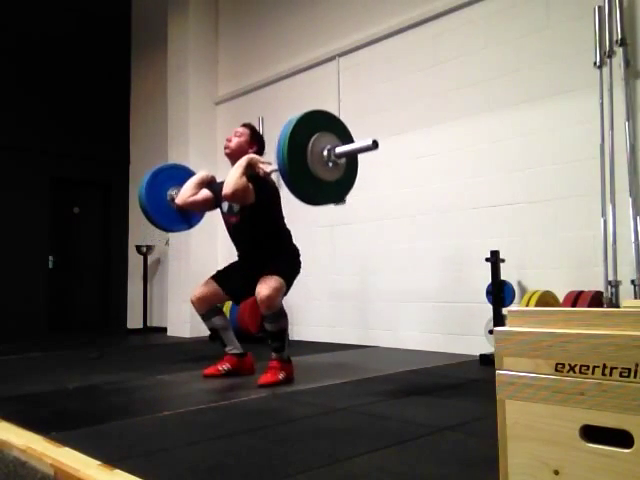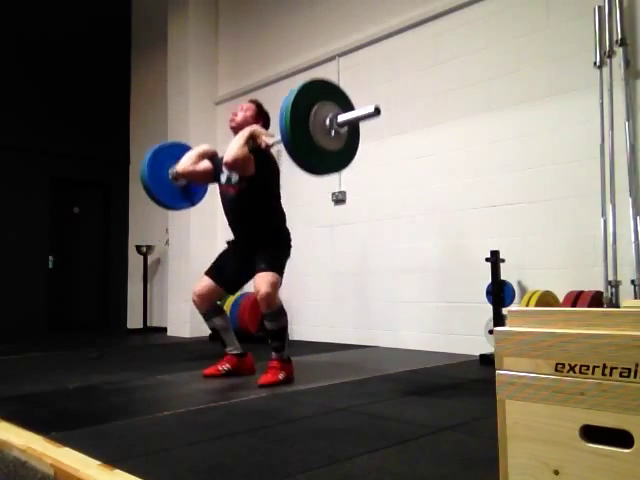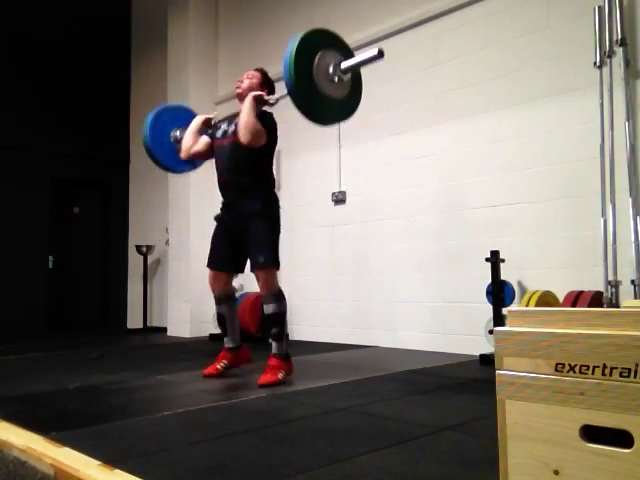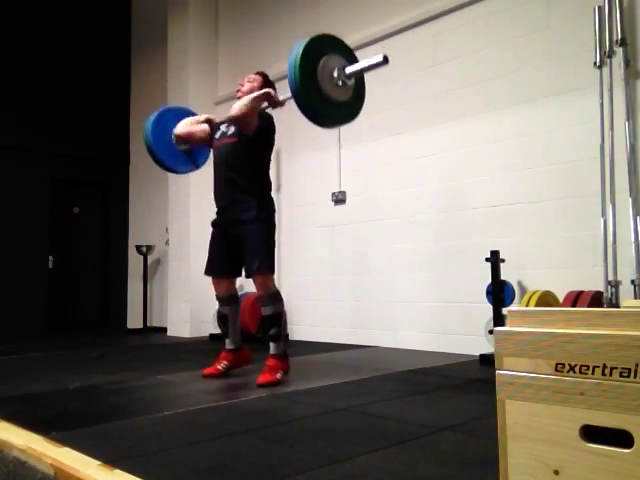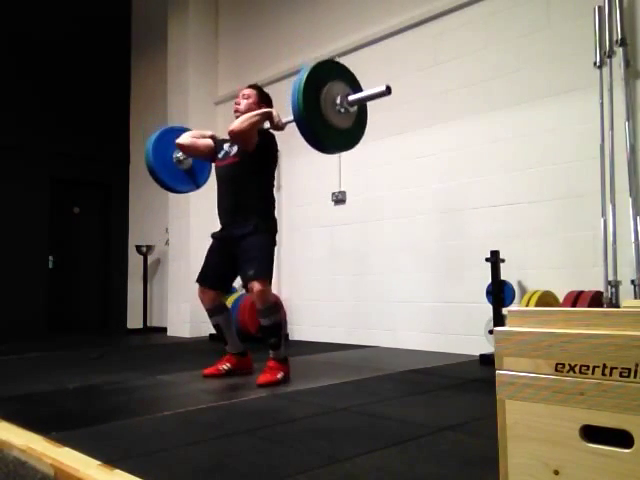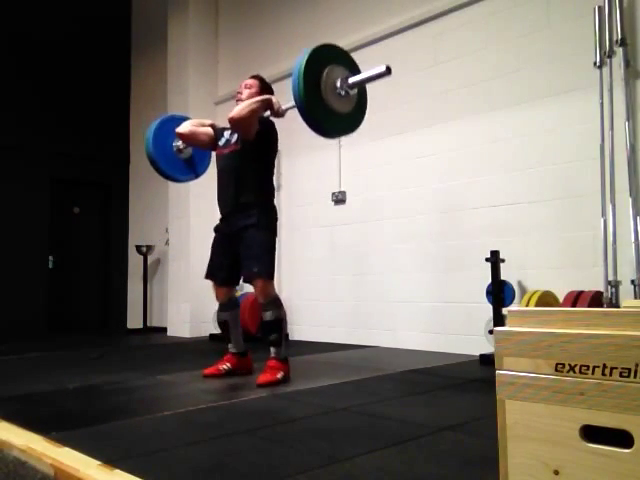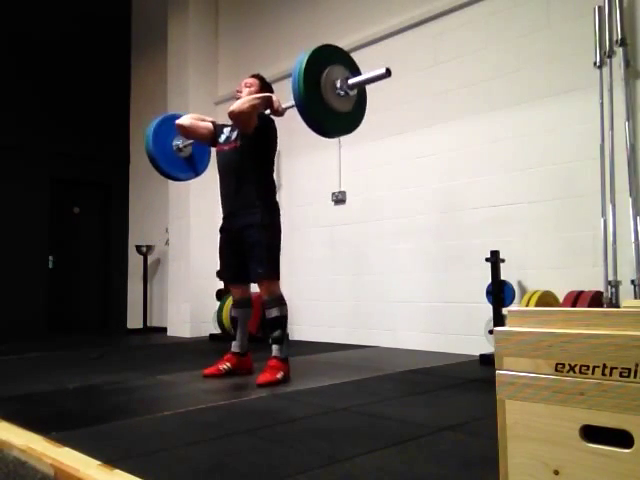
dt=0.2s
person 1, frame 1
left shoulder: (259, 181)
right shoulder: (222, 186)
left elbow: (232, 194)
right elbow: (183, 201)
left wrist: (245, 161)
right wrist: (203, 177)
left hip: (280, 258)
right hip: (250, 260)
left knee: (266, 295)
right knee: (201, 297)
left ankle: (281, 363)
right ankle: (236, 356)
person 1, frame 2
left shoulder: (260, 155)
right shoulder: (221, 161)
left elbow: (235, 160)
right elbow: (182, 171)
left wrist: (248, 134)
right wrist: (203, 151)
left hip: (271, 242)
right hip: (241, 243)
left knee: (265, 292)
right knee: (202, 294)
left ankle: (281, 362)
right ankle: (237, 356)
person 1, frame 3
left shoulder: (262, 117)
right shoulder: (221, 125)
left elbow: (248, 139)
right elbow: (187, 153)
left wrist: (252, 101)
right wrist: (199, 121)
left hip: (258, 211)
right hip: (229, 213)
left knee: (266, 279)
right knee: (219, 282)
left ankle: (280, 357)
right ankle: (233, 350)
person 1, frame 4
left shoulder: (260, 121)
right shoulder: (221, 127)
left elbow: (237, 114)
right elbow: (181, 133)
left wrist: (264, 97)
right wrist: (206, 119)
left hip: (254, 213)
right hip: (225, 214)
left knee: (262, 282)
right knee: (222, 284)
left ankle: (278, 358)
right ankle: (234, 350)
person 1, frame 5
left shoulder: (263, 140)
right shoulder: (223, 144)
left elbow: (236, 130)
right elbow: (183, 142)
left wrist: (266, 115)
right wrist: (209, 135)
left hip: (256, 229)
right hip: (227, 231)
left knee: (259, 289)
right knee: (208, 293)
left ankle: (278, 361)
right ankle: (237, 355)
person 1, frame 6
left shoulder: (262, 127)
right shoulder: (224, 133)
left elbow: (237, 117)
right elbow: (183, 132)
left wrist: (266, 104)
right wrist: (210, 124)
left hip: (256, 220)
right hip: (228, 222)
left knee: (262, 286)
right knee: (223, 291)
left ankle: (278, 360)
right ankle: (238, 355)
person 1, frame 7
left shoulder: (261, 122)
right shoulder: (224, 129)
left elbow: (235, 111)
right elbow: (182, 124)
left wrist: (266, 102)
right wrist: (210, 121)
left hip: (259, 217)
right hip: (232, 219)
left knee: (267, 286)
right knee: (237, 289)
left ankle: (279, 360)
right ankle: (239, 355)
